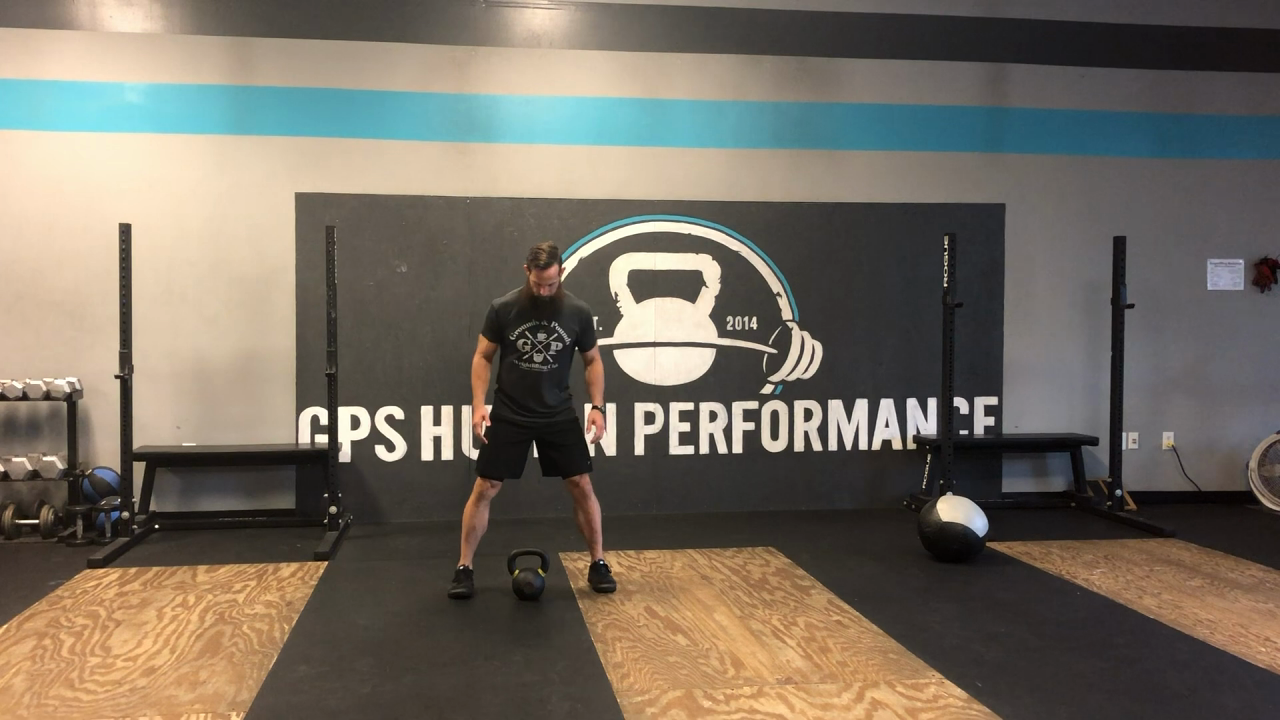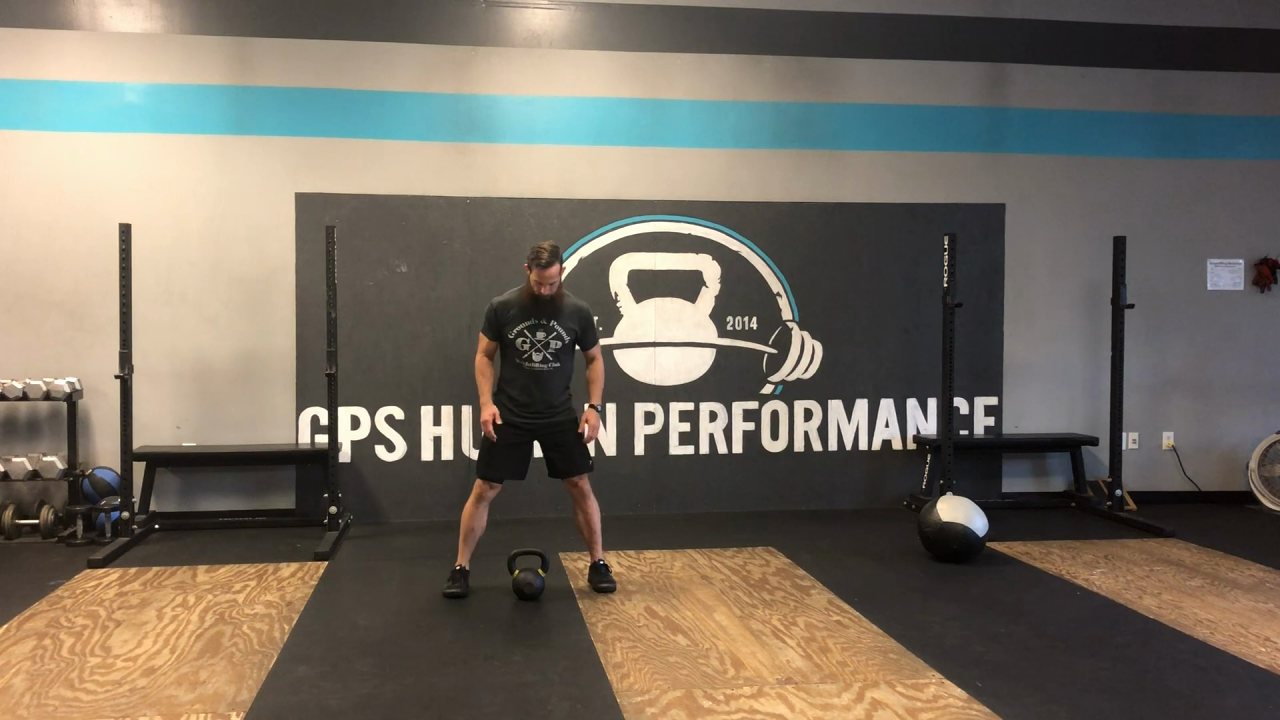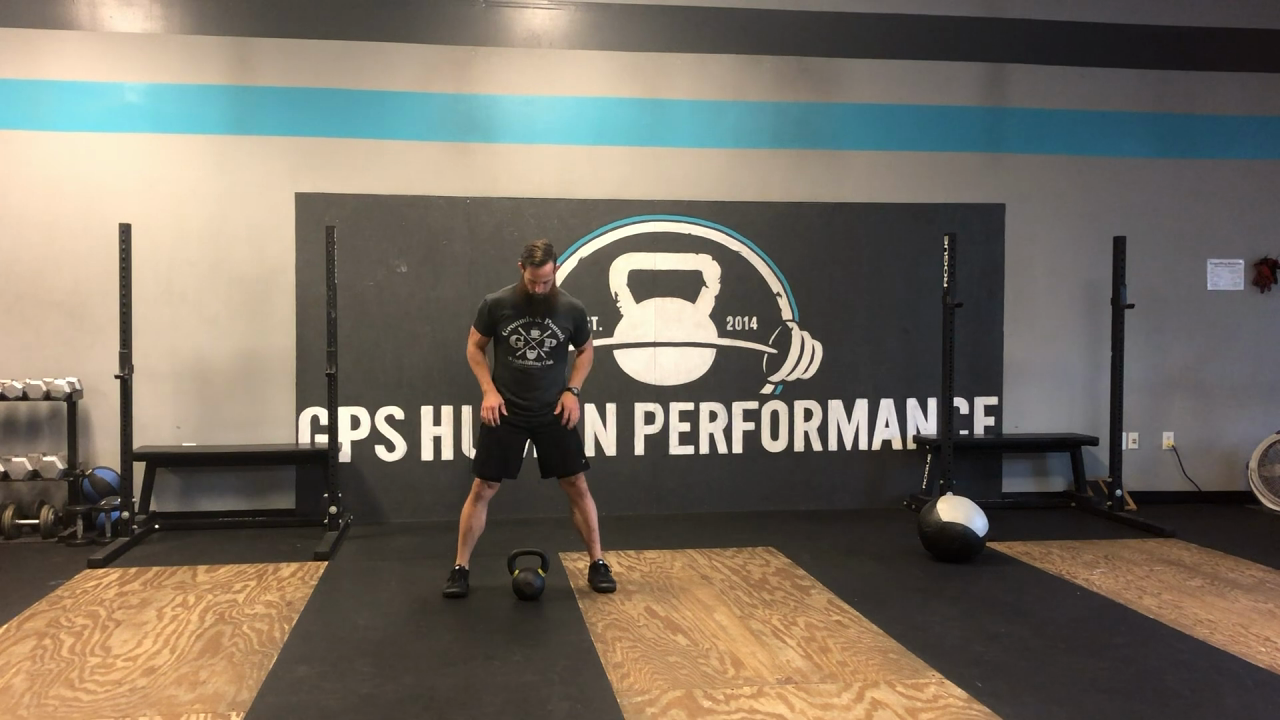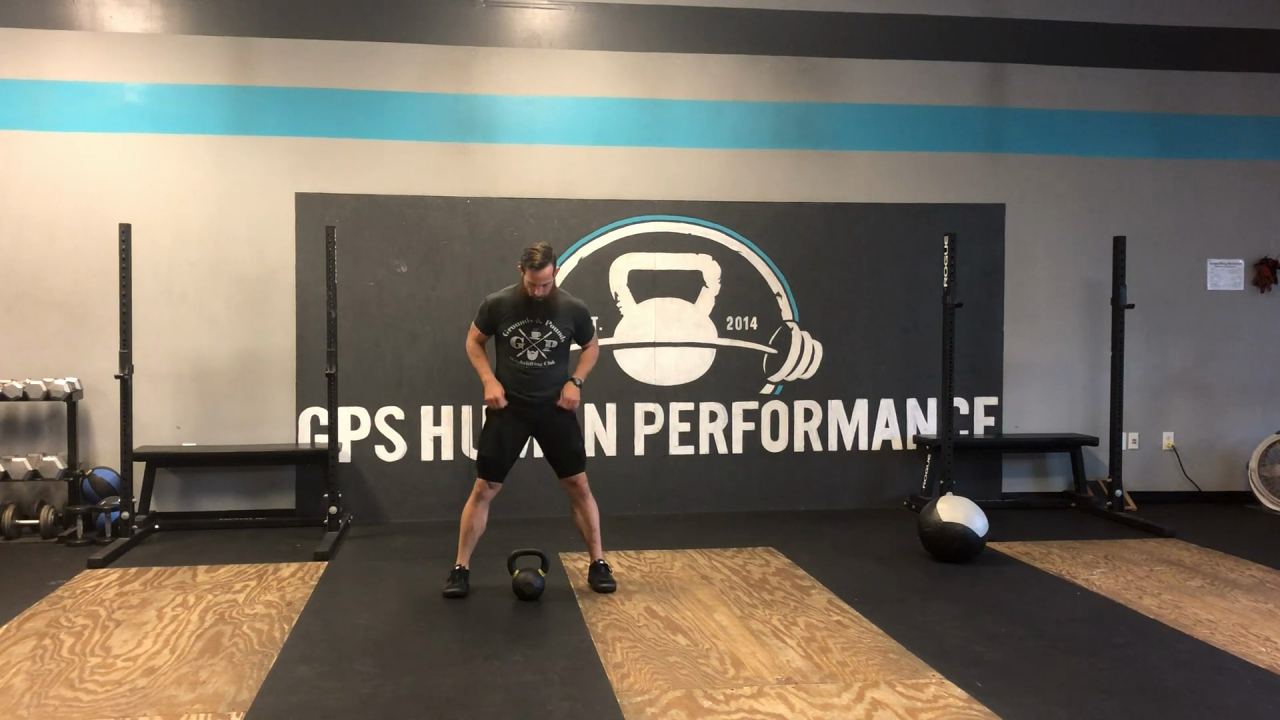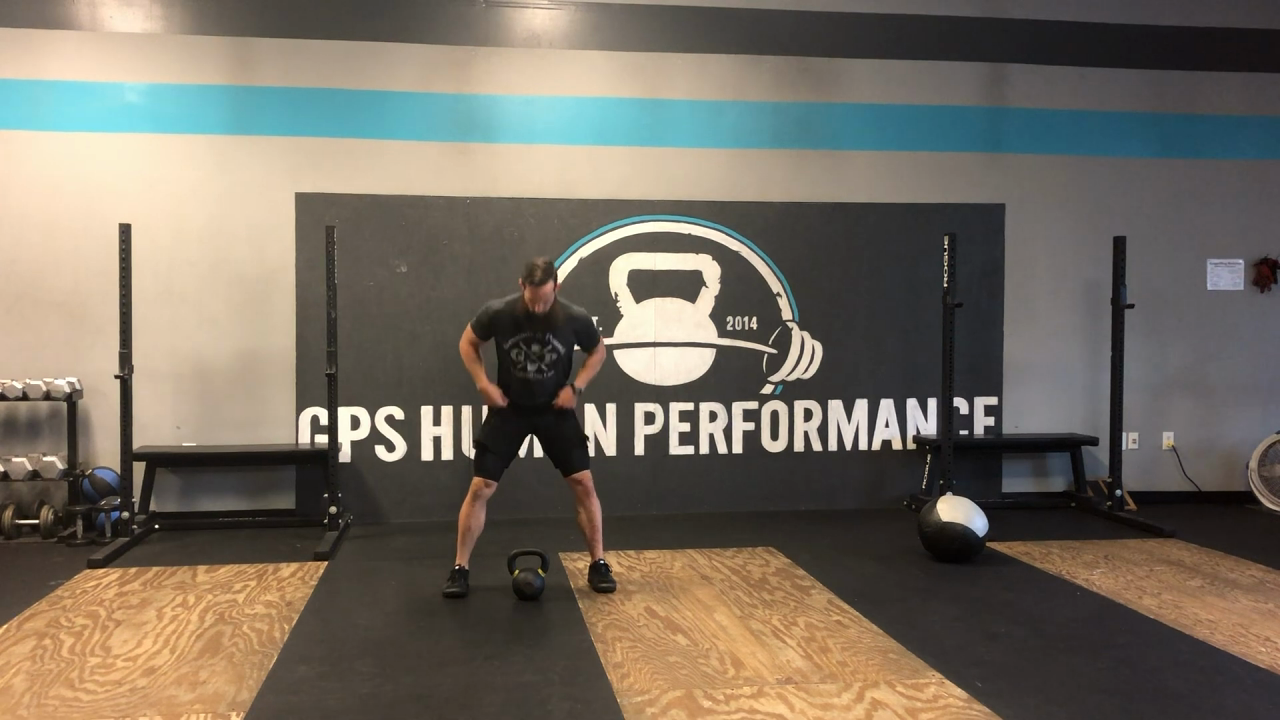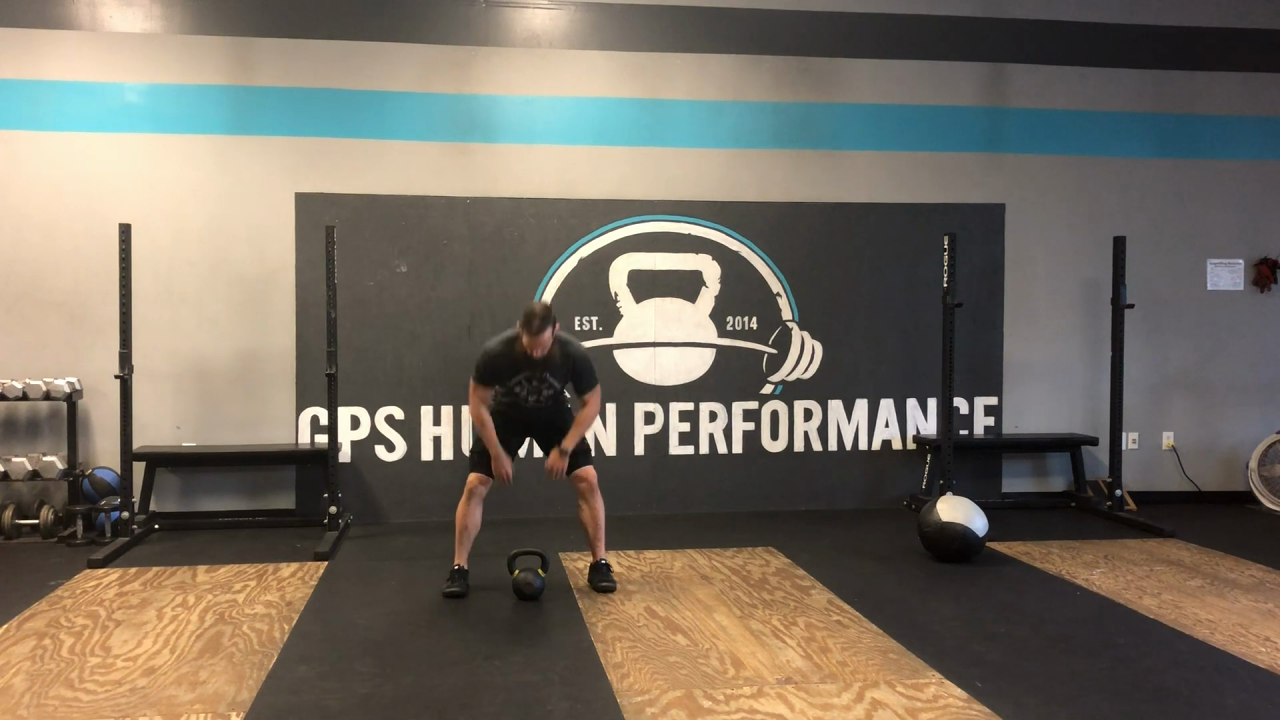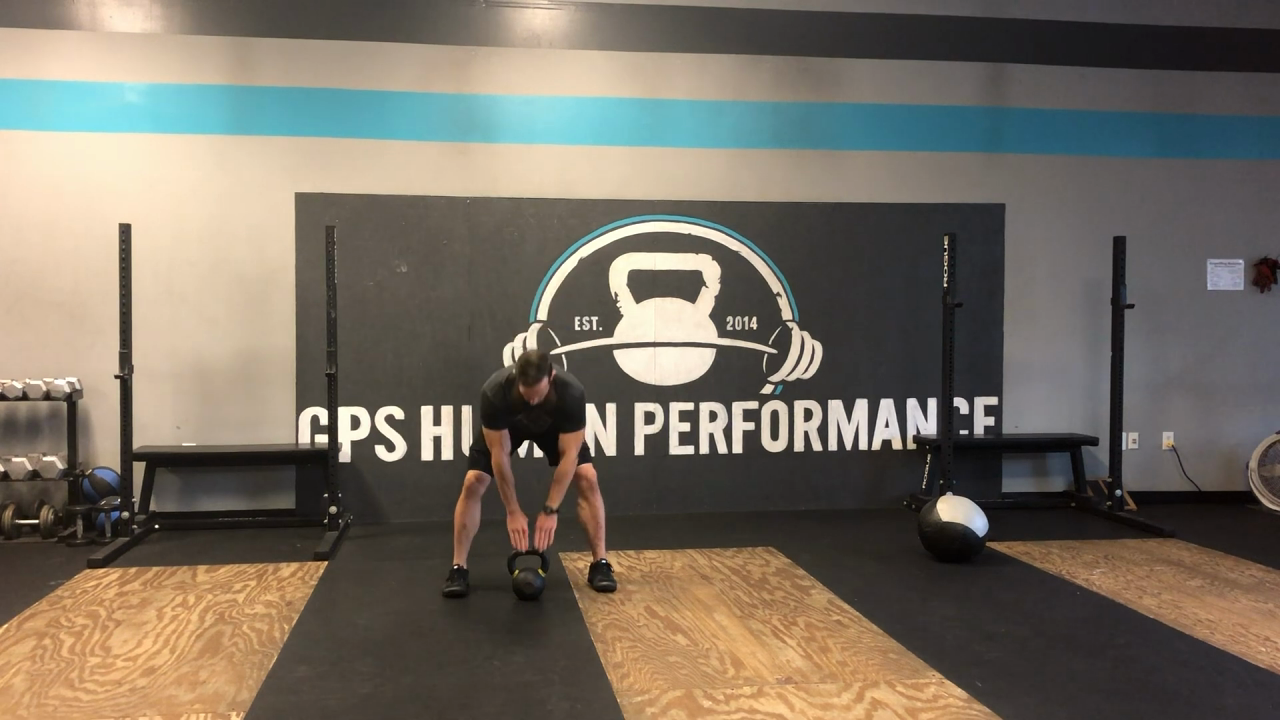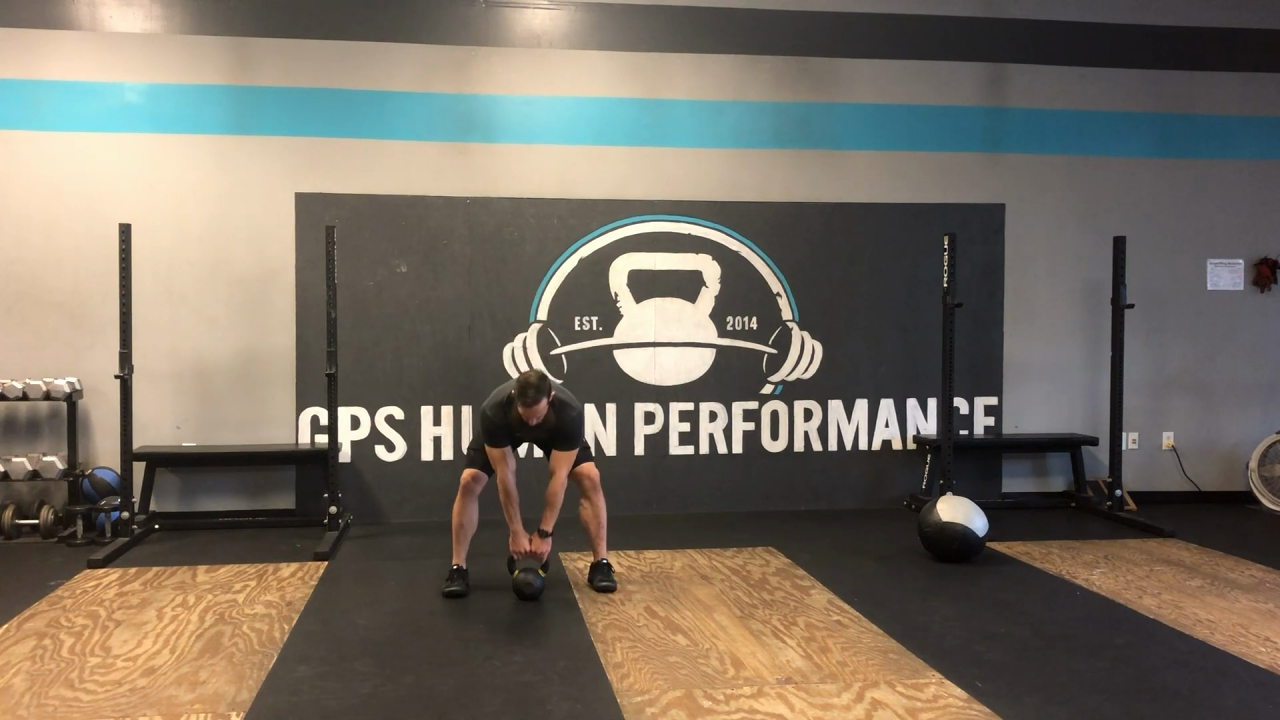
dt=0.2s
person 1, frame 1
left shoulder: (578, 312)
right shoulder: (503, 309)
left elbow: (592, 360)
right elbow: (482, 357)
left wrist: (597, 405)
right wrist: (478, 405)
left hip: (559, 414)
right hip: (509, 415)
left knee: (582, 486)
right knee: (485, 489)
left ankle: (598, 564)
right ankle: (464, 568)
person 1, frame 2
left shoulder: (578, 312)
right shoulder: (502, 307)
left elbow: (594, 359)
right elbow: (484, 356)
left wrist: (594, 405)
right wrist: (486, 403)
left hip: (559, 416)
right hip: (509, 417)
left knee: (581, 487)
right knee: (484, 490)
left ankle: (598, 564)
right ankle: (460, 569)
person 1, frame 3
left shoulder: (572, 309)
right shoulder: (496, 304)
left elbow: (585, 352)
right elbow: (475, 346)
left wrist: (573, 390)
right wrist: (489, 390)
left hip: (553, 414)
right hip: (506, 413)
left knee: (577, 486)
right knee: (482, 490)
left ankle: (597, 564)
right ankle: (460, 568)
person 1, frame 4
left shoulder: (573, 309)
right shoulder: (497, 304)
left elbow: (591, 346)
right elbow: (474, 341)
left wrist: (576, 381)
right wrist: (489, 380)
left hip: (556, 409)
right hip: (507, 409)
left knee: (578, 486)
right knee: (484, 489)
left ankle: (598, 564)
right ankle: (460, 569)
person 1, frame 5
left shoulder: (575, 318)
right shoulder: (497, 312)
left elbow: (598, 352)
right elbow: (467, 343)
left wrist: (575, 387)
right wrist: (484, 384)
left hip: (554, 410)
right hip: (508, 409)
left knee: (583, 483)
right knee: (481, 488)
left ankle: (598, 563)
right ankle: (460, 568)
person 1, frame 6
left shoulder: (574, 354)
right shoulder: (496, 352)
left elbow: (592, 403)
right elbow: (478, 404)
left wrist: (564, 449)
right wrist: (496, 454)
left hip: (553, 416)
right hip: (506, 416)
left knee: (587, 479)
right knee: (475, 485)
left ankle: (599, 564)
right ankle: (459, 569)
person 1, frame 7
left shoulder: (571, 392)
right shoulder: (494, 392)
left elbow: (569, 454)
right elbow: (500, 454)
left wrist: (550, 511)
right wrist: (514, 513)
left hip: (552, 427)
right hip: (507, 427)
left knee: (588, 478)
right knee: (473, 482)
left ankle: (600, 564)
right ankle: (459, 568)
person 1, frame 8
left shoulder: (569, 412)
right shoulder: (494, 411)
left elbow: (559, 476)
right elbow: (506, 474)
left wrist: (544, 533)
right wrist: (516, 532)
left hip: (553, 431)
right hip: (507, 430)
left knee: (589, 478)
right knee: (470, 481)
left ankle: (601, 564)
right ankle: (458, 568)
